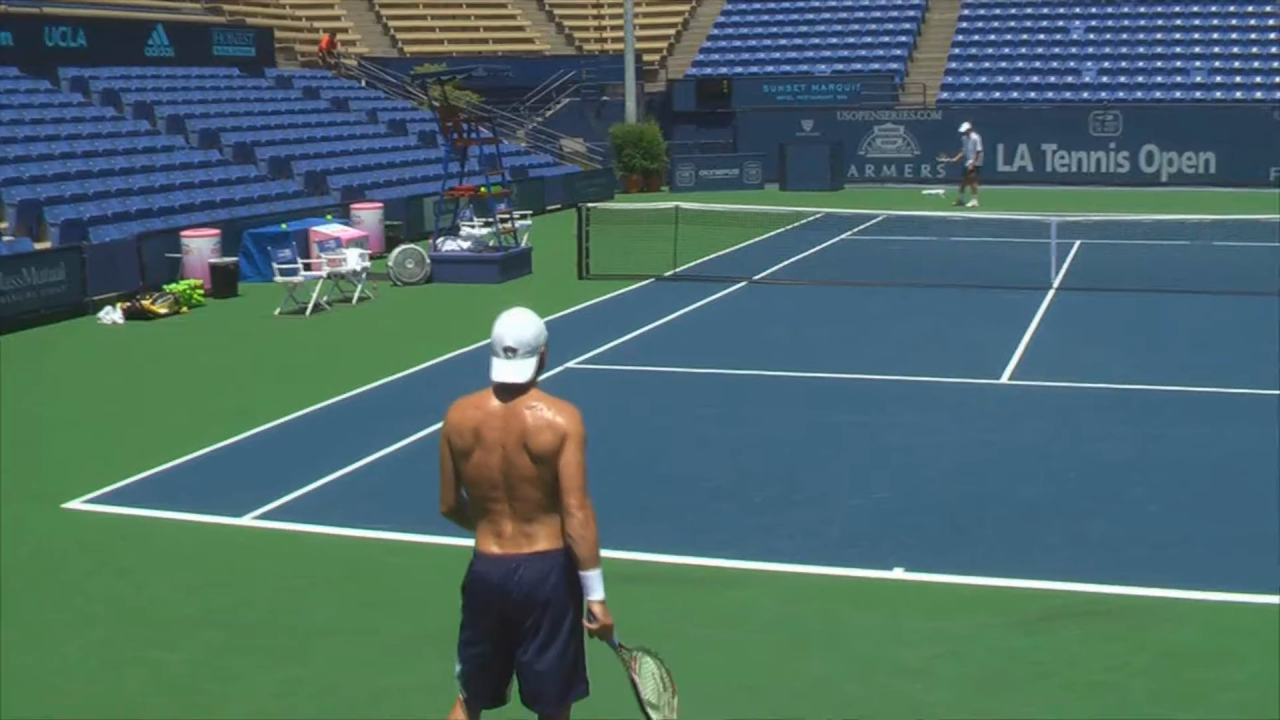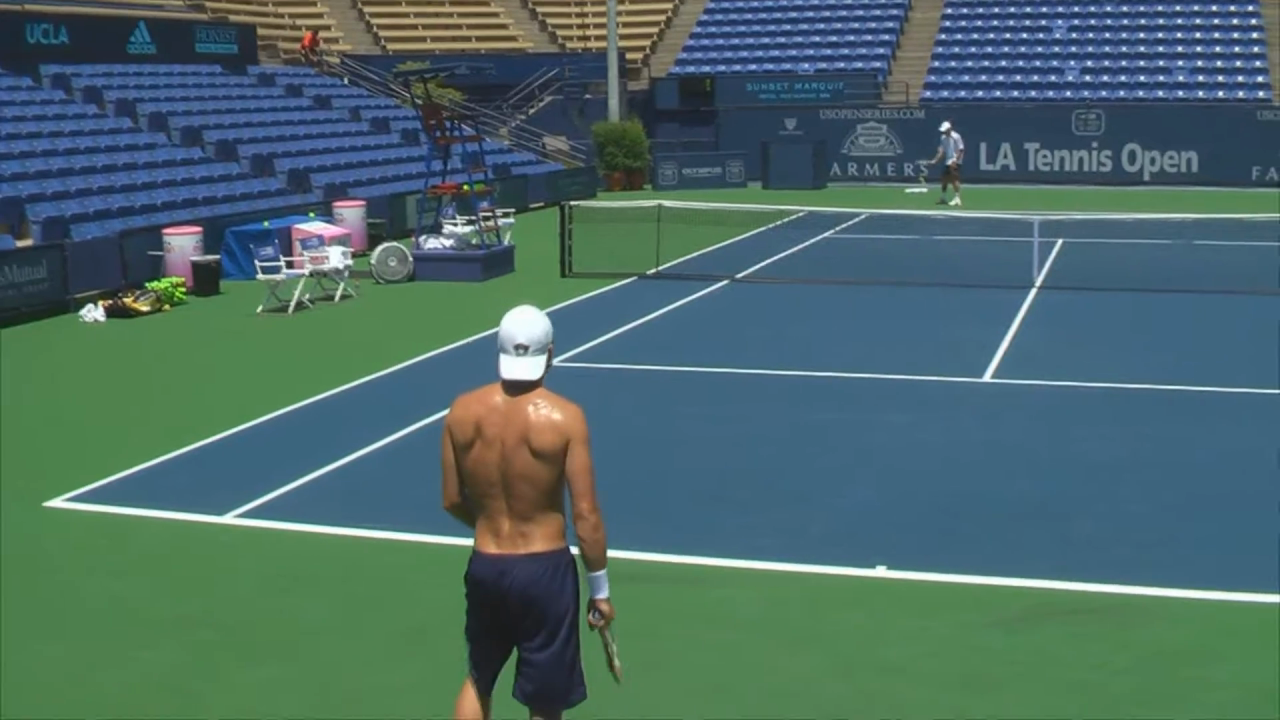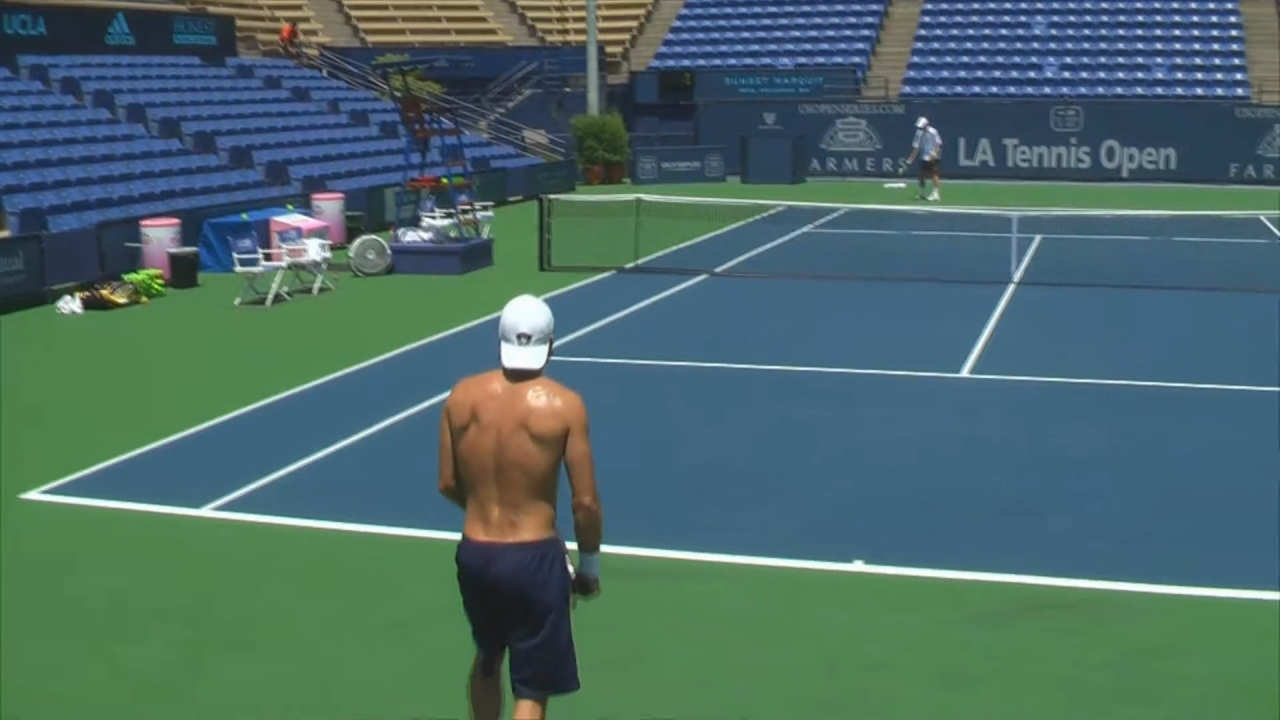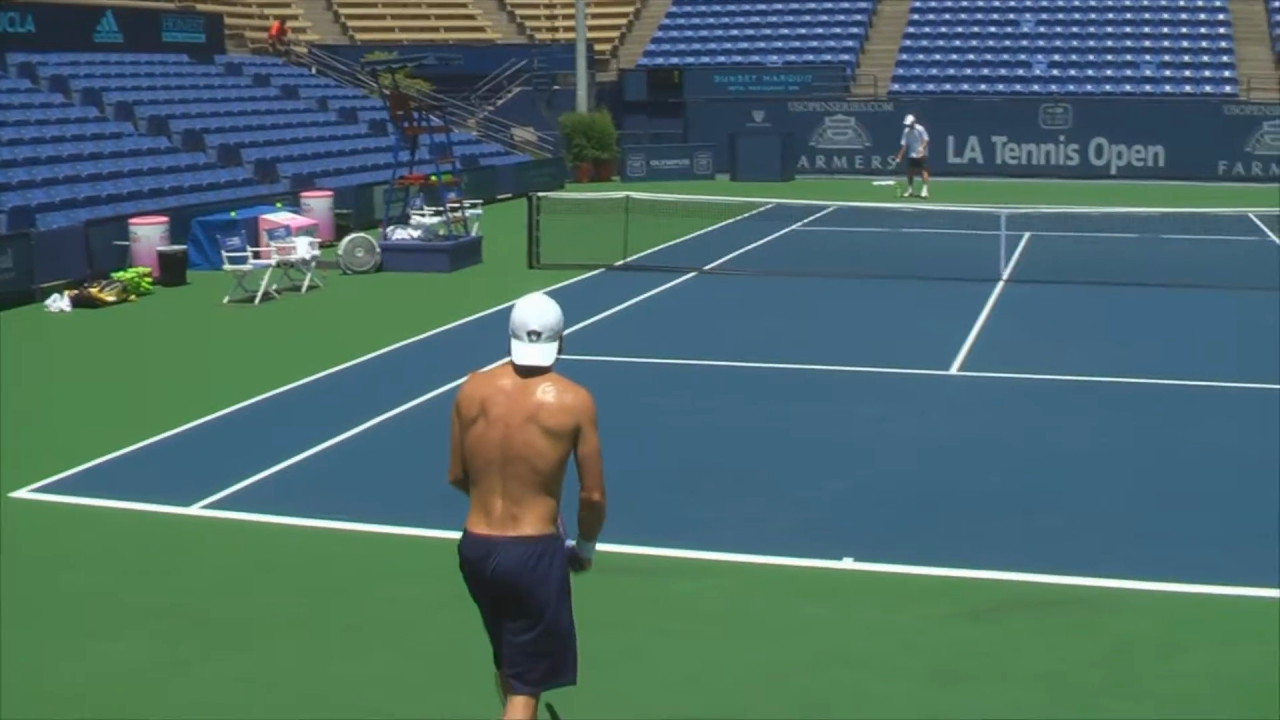
dt=0.4s
person 1, frame 1
left shoulder: (459, 415)
right shoulder: (561, 418)
left elbow: (449, 505)
right elbow: (576, 512)
right wrist: (595, 595)
left hip: (486, 569)
right hip: (546, 569)
person 1, frame 2
left shoulder: (462, 410)
right shoulder: (564, 417)
left elbow: (452, 501)
right elbow: (585, 513)
right wrist: (600, 591)
left hip: (485, 565)
right hip: (545, 569)
left knee: (478, 679)
person 1, frame 3
left shoulder: (462, 396)
right shoulder: (563, 404)
left elbow: (448, 484)
right elbow: (585, 502)
right wrist: (589, 565)
left hip: (473, 552)
right hip: (533, 558)
left knee: (486, 661)
person 1, frame 4
left shoulder: (472, 389)
right shoulder: (573, 400)
left elbow: (457, 476)
right elbow: (593, 496)
right wrist: (584, 548)
left hip: (475, 546)
right hip: (533, 553)
left knee: (507, 660)
right knee: (527, 681)
